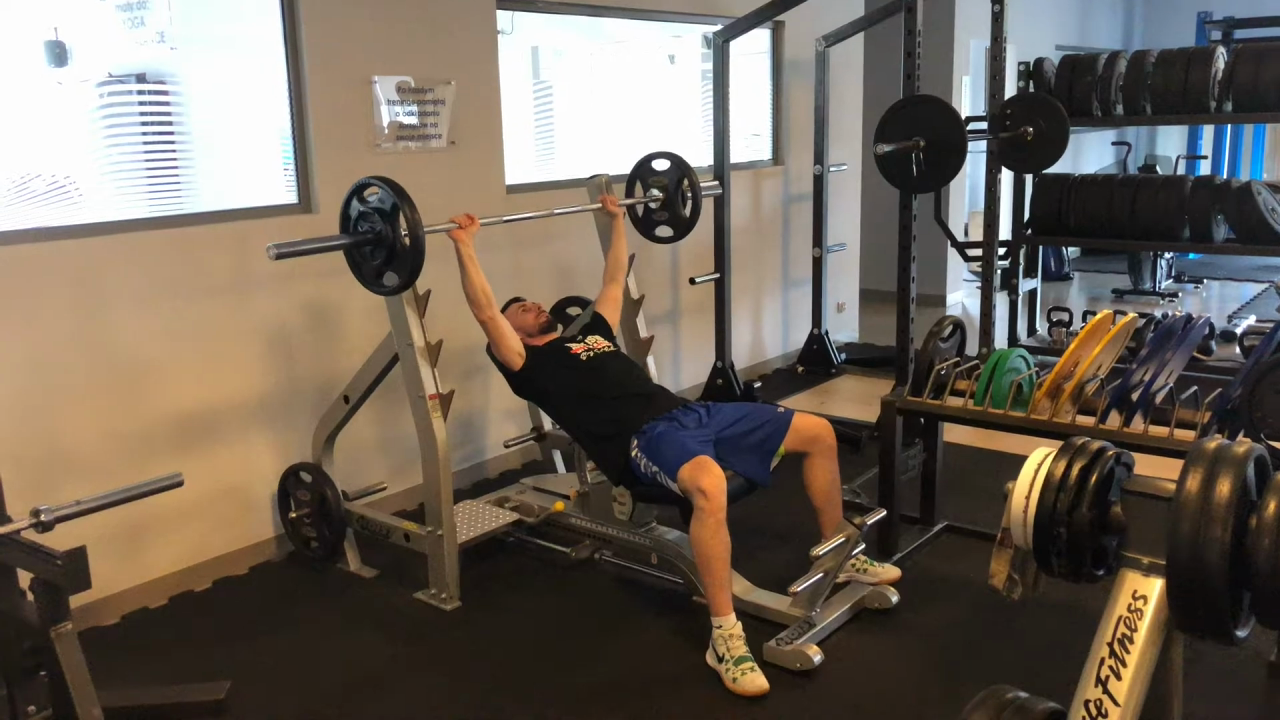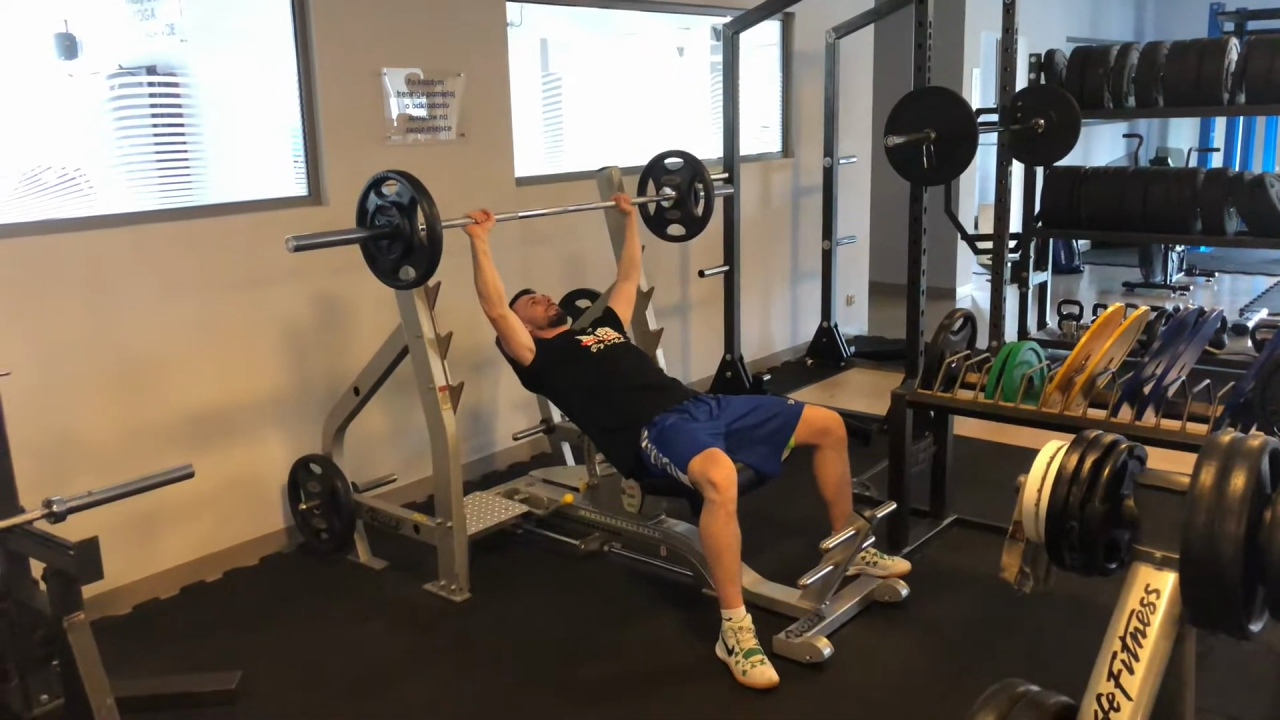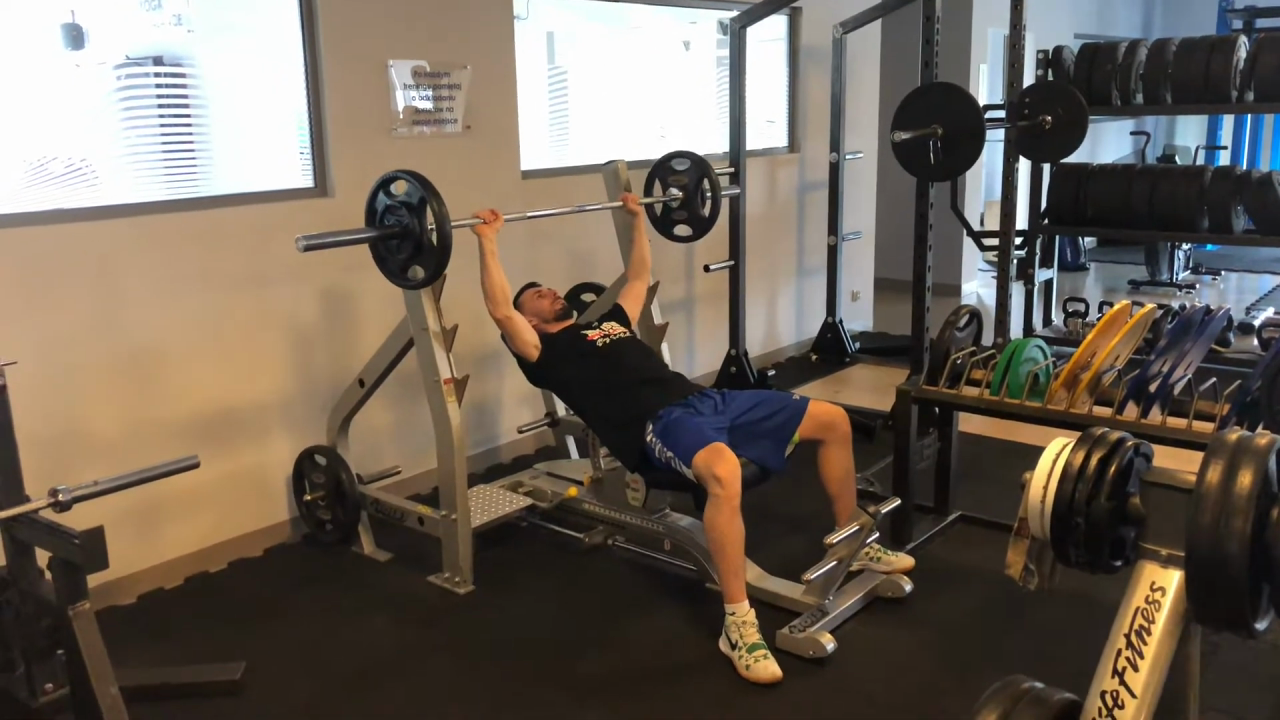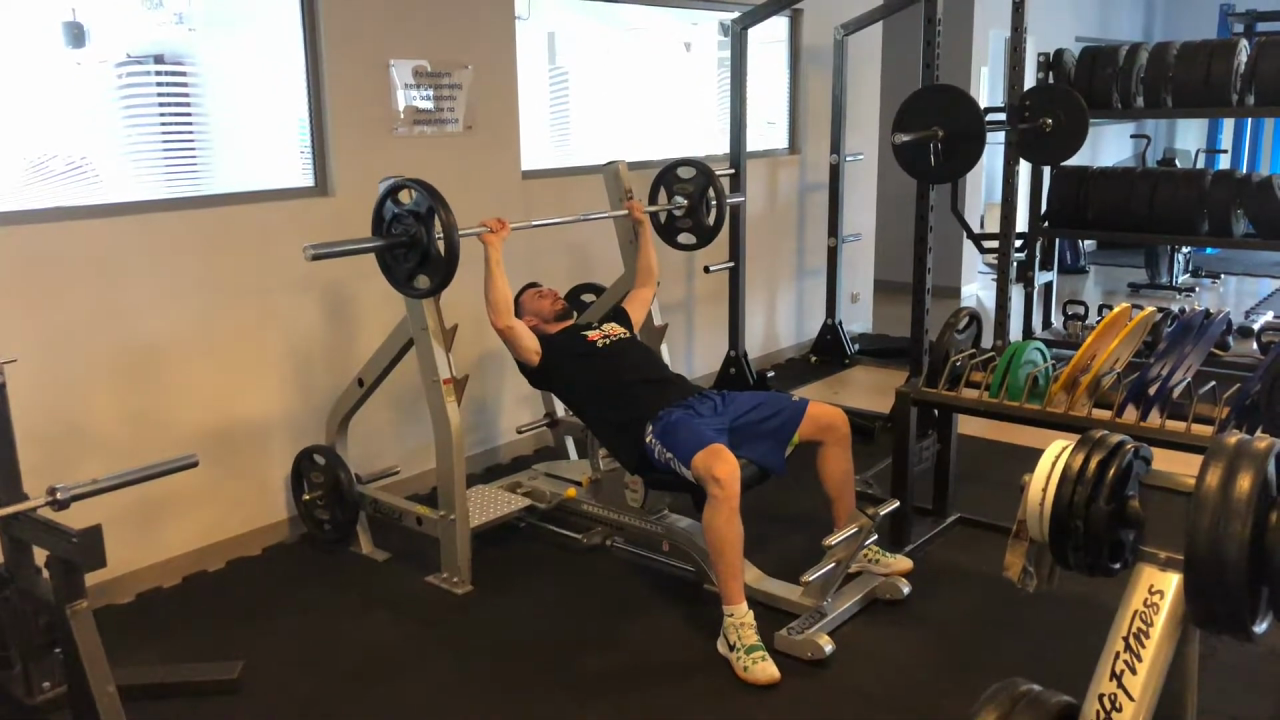
dt=0.7s
person 1, frame 1
left shoulder: (591, 334)
right shoulder: (530, 364)
left elbow: (614, 281)
right elbow: (486, 314)
left wrist: (618, 221)
right wrist: (464, 246)
left hip: (690, 412)
right hip: (644, 437)
left knee: (819, 434)
right knee: (709, 486)
right ankle: (725, 636)
person 1, frame 2
left shoulder: (602, 327)
right shoulder: (540, 357)
left elbow: (629, 278)
right elbow: (496, 311)
left wrist: (631, 219)
right wrist: (480, 242)
left hip: (700, 405)
right hip: (654, 429)
left knee: (829, 426)
right knee: (720, 479)
right ankle: (735, 630)
person 1, frame 3
left shoulder: (608, 321)
right shoulder: (544, 350)
left elbow: (639, 277)
right elbow: (501, 310)
left wrist: (637, 219)
right wrist: (488, 241)
left hip: (704, 400)
right hip: (659, 423)
left knee: (833, 421)
right knee: (724, 473)
right ankle: (738, 625)
person 1, frame 4
left shoulder: (609, 323)
right shoulder: (545, 352)
left elbow: (646, 285)
right elbow: (501, 320)
left wrist: (642, 226)
right wrist: (494, 250)
left hip: (704, 401)
right hip: (658, 425)
left knee: (833, 422)
right knee: (723, 474)
right ankle: (736, 626)
